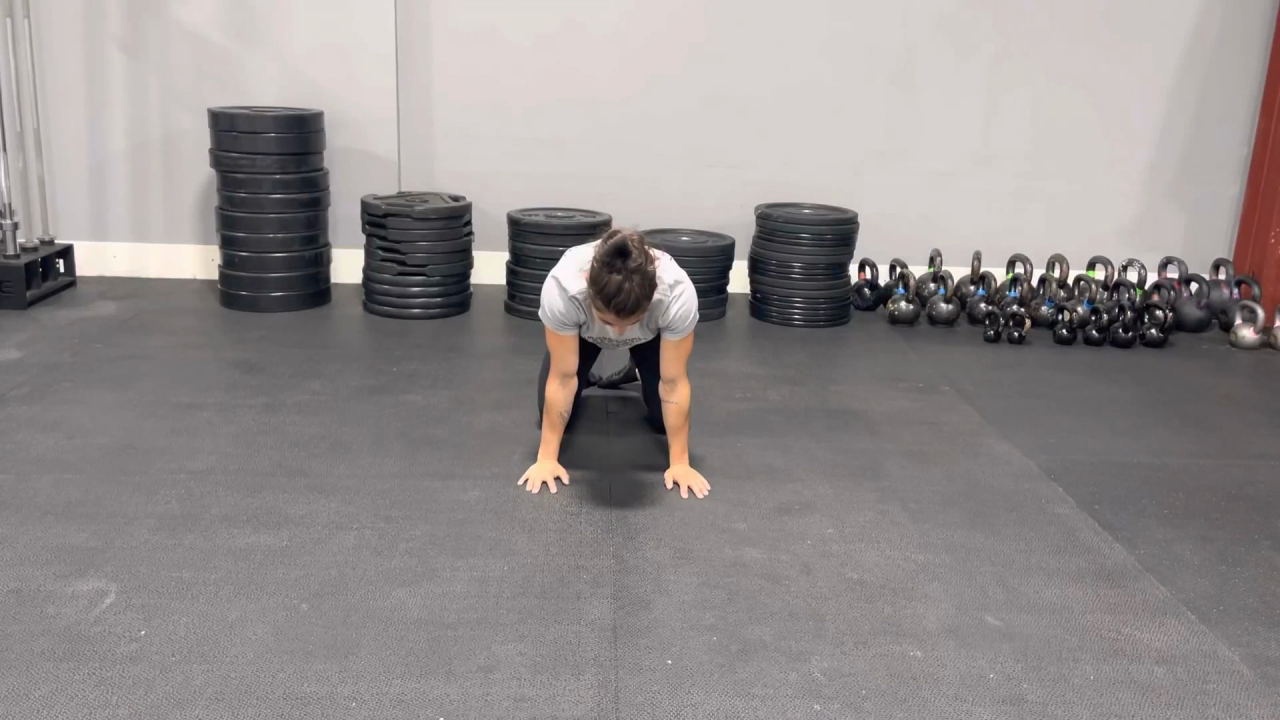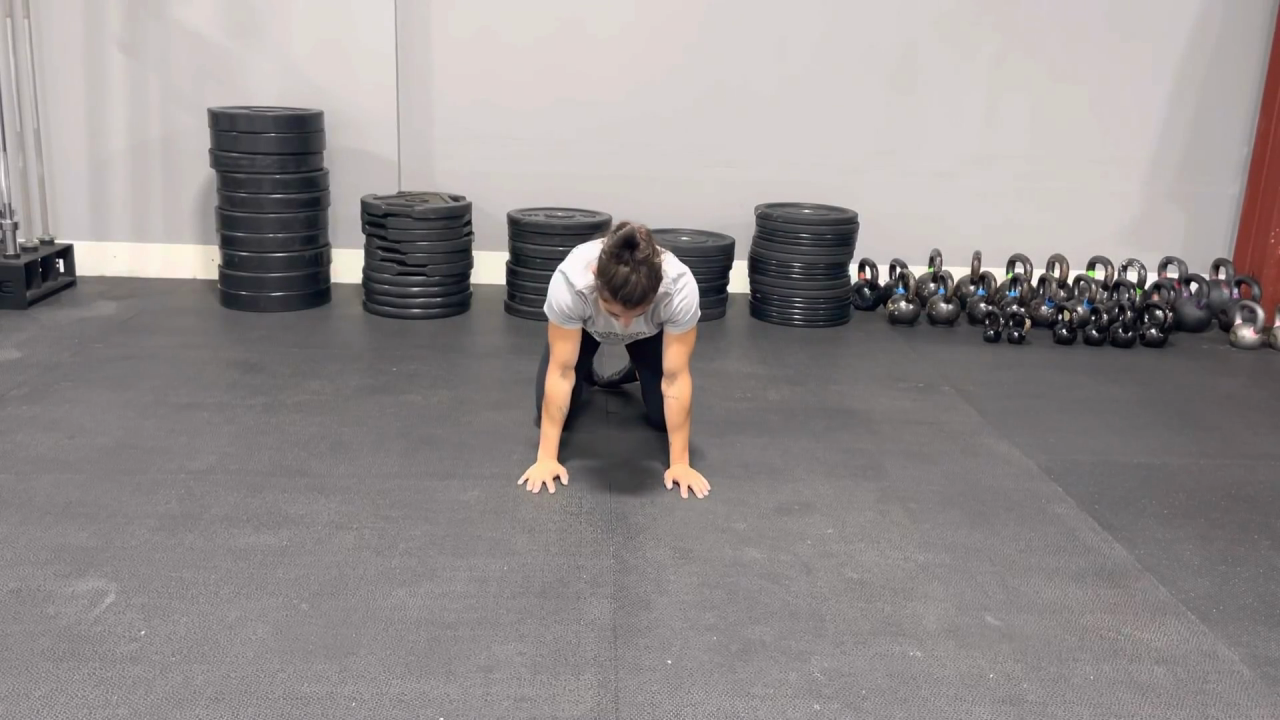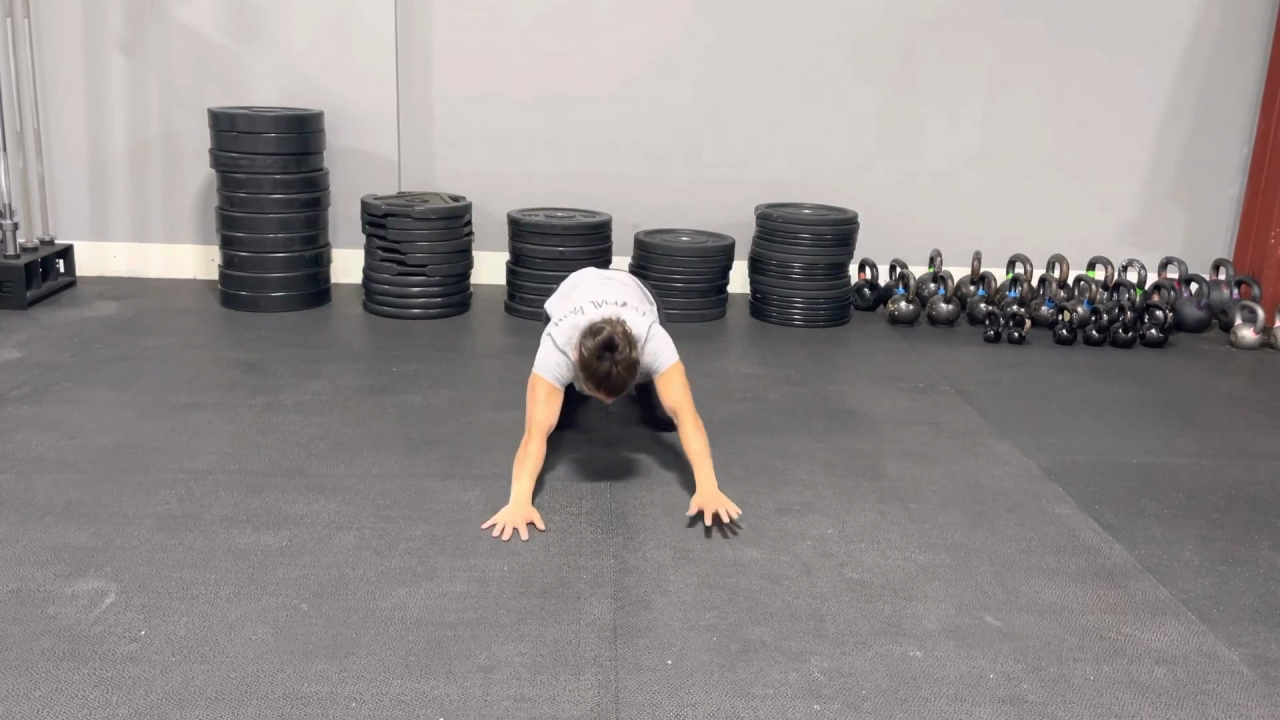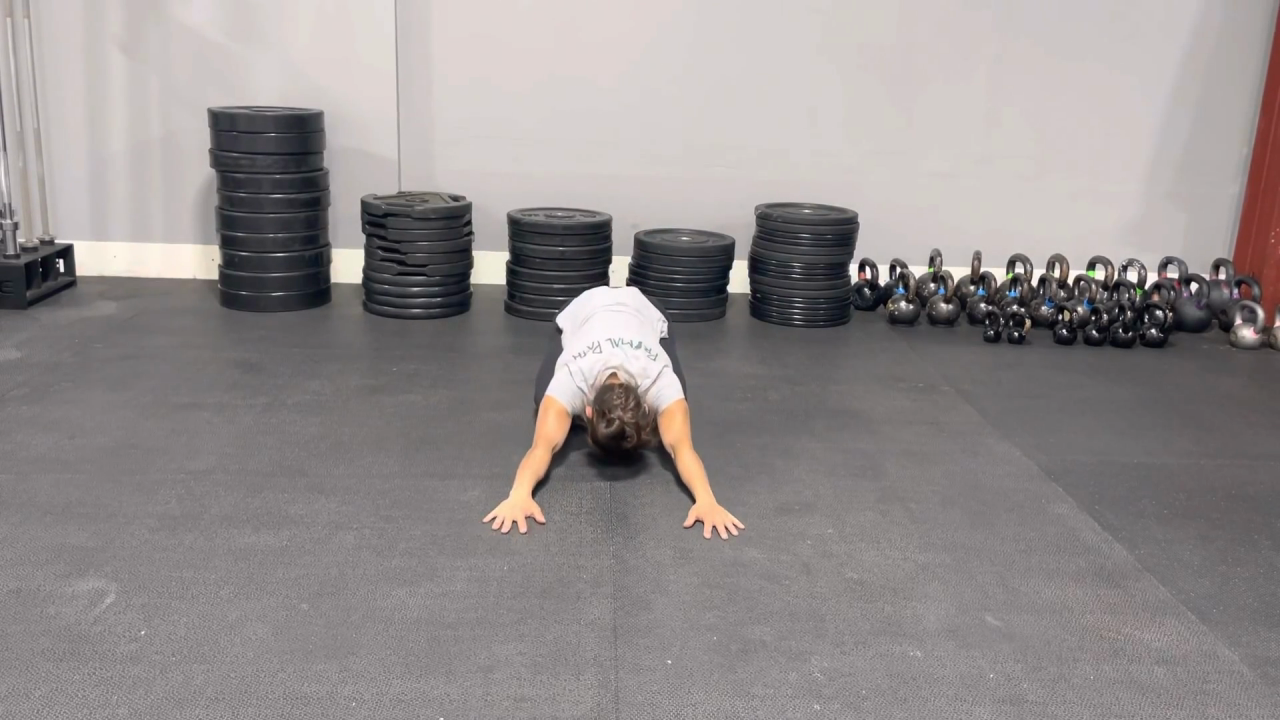
dt=1s
person 1, frame 1
left shoulder: (678, 293)
right shoulder: (561, 287)
left elbow: (674, 381)
right elbow: (562, 376)
left wrist: (680, 463)
right wrist: (547, 458)
left hip: (651, 334)
right hip: (582, 330)
left knee: (663, 419)
right knee: (551, 412)
left ankle: (638, 372)
right ankle: (586, 379)
person 1, frame 2
left shoulder: (681, 287)
right shoulder: (569, 282)
left elbow: (676, 378)
right elbow: (560, 372)
left wrist: (680, 463)
right wrist: (546, 458)
right hip: (583, 325)
left knee: (662, 417)
right knee: (551, 410)
left ankle: (636, 371)
right ankle: (586, 373)
person 1, frame 3
left shoulder: (651, 339)
right shoulder: (558, 346)
left elbow: (685, 416)
right elbow: (536, 433)
left wrist: (708, 489)
right wrist: (519, 502)
left knee: (662, 417)
right knee: (556, 413)
left ankle: (642, 379)
right ankle: (569, 382)
person 1, frame 4
left shoulder: (658, 380)
right shoulder: (573, 379)
left elbow: (681, 447)
right elbow: (543, 446)
left wrist: (706, 501)
right wrist: (519, 496)
left hip: (645, 312)
right hip: (581, 312)
left knee: (675, 409)
right knee: (546, 405)
